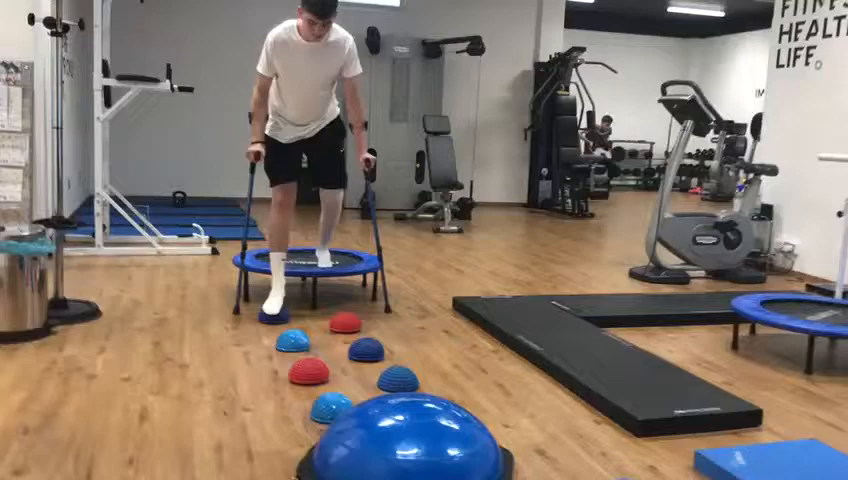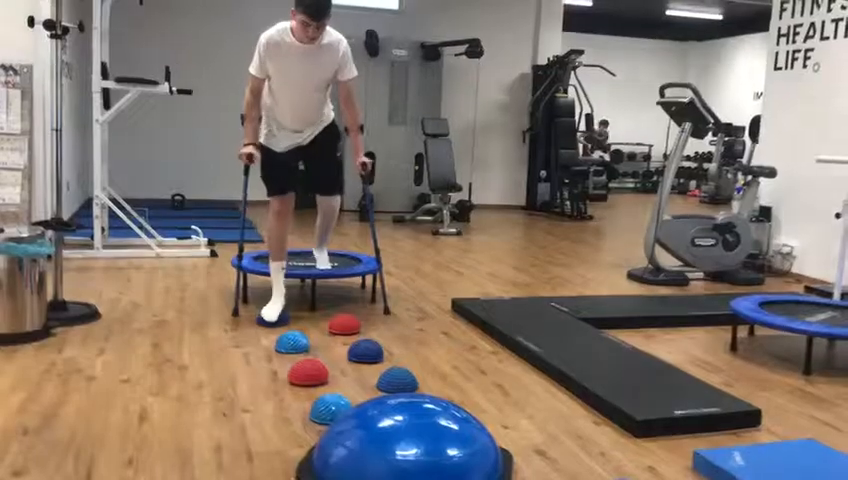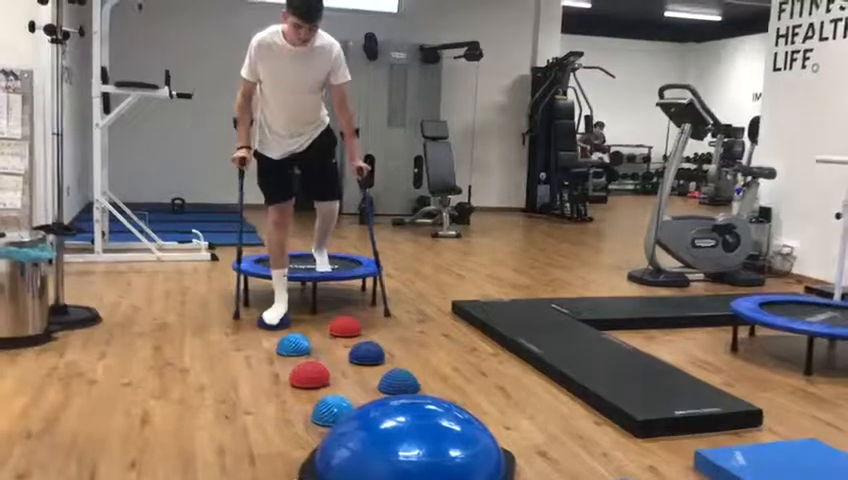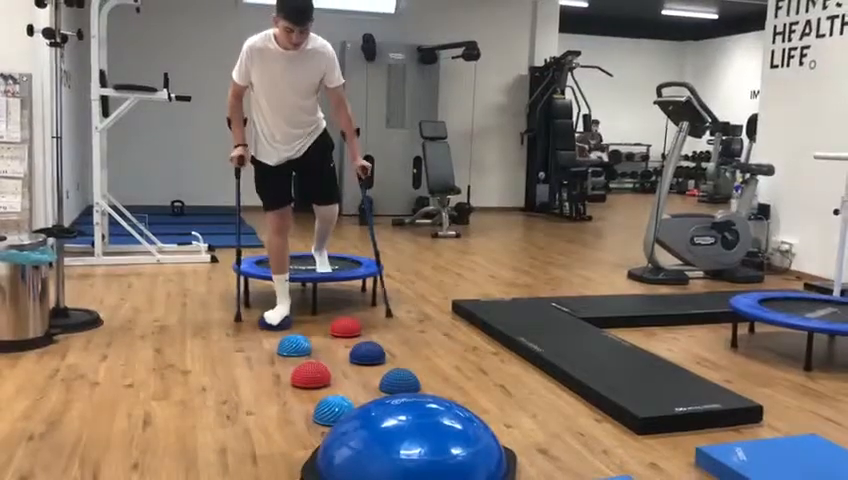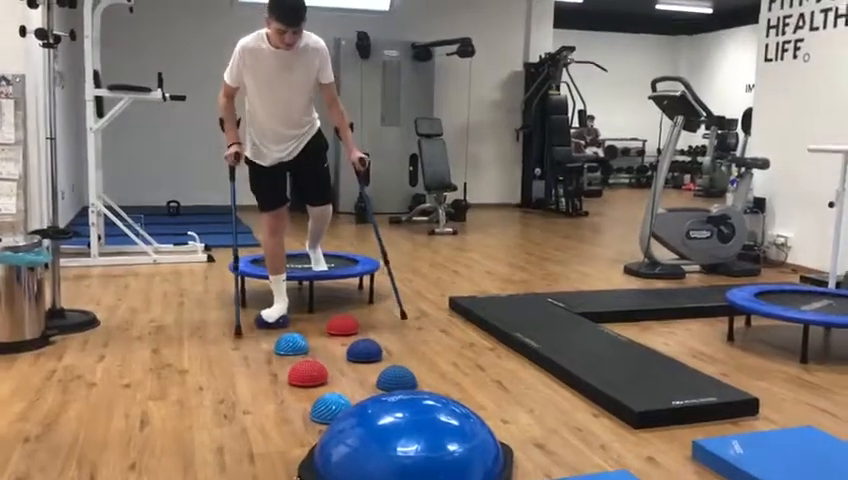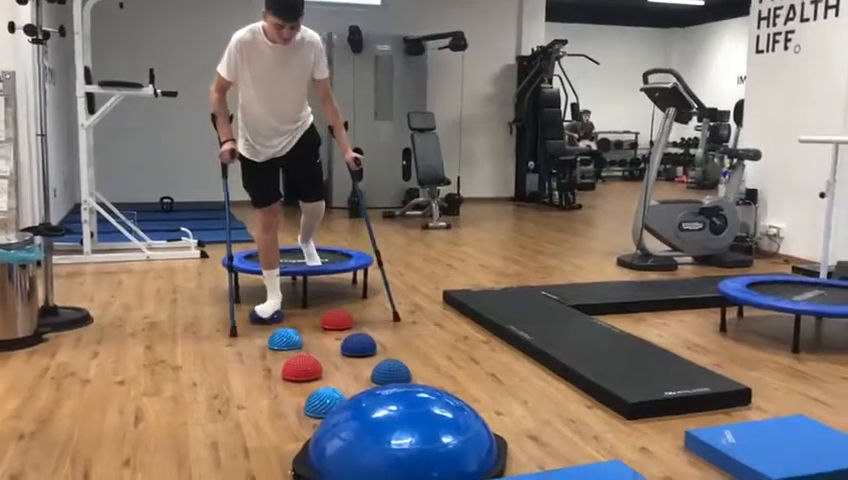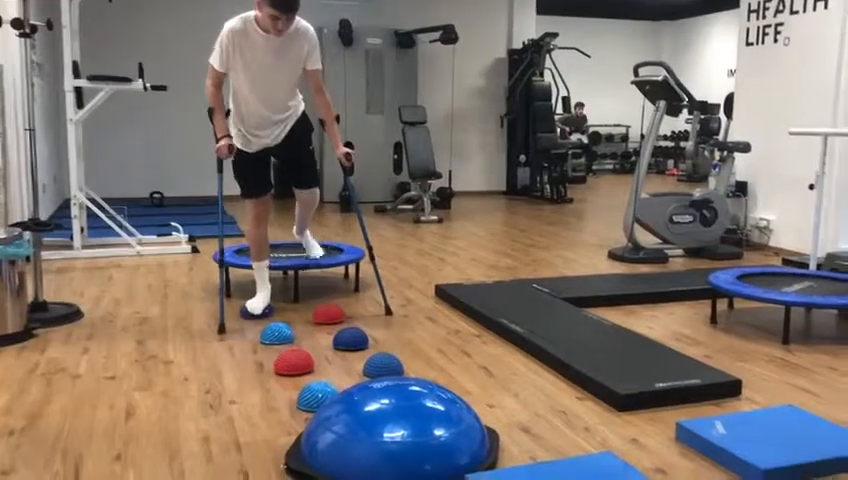
dt=0.2s
person 1, frame 1
left shoulder: (344, 43)
right shoulder: (278, 38)
left elbow: (353, 97)
right elbow: (261, 92)
left wrist: (362, 148)
right wrist: (257, 139)
left hip: (325, 125)
right hip: (282, 128)
left knee: (333, 196)
right knee: (282, 199)
left ankle: (323, 248)
right ankle: (278, 286)
person 1, frame 2
left shoulder: (338, 46)
right shoulder: (270, 41)
left elbow: (347, 100)
right elbow: (254, 93)
left wrist: (358, 151)
right wrist: (250, 141)
left hip: (320, 131)
right hip: (277, 135)
left knee: (330, 201)
right knee: (280, 207)
left ankle: (320, 249)
right ankle: (278, 293)
person 1, frame 3
left shoulder: (330, 49)
right shoulder: (262, 44)
left elbow: (342, 104)
right elbow: (245, 96)
left wrist: (354, 155)
right wrist: (243, 144)
left hip: (316, 136)
right hip: (272, 143)
left knee: (329, 205)
right knee: (279, 215)
left ankle: (320, 250)
right ankle: (280, 299)
person 1, frame 4
left shoulder: (323, 52)
right shoulder: (254, 48)
left elbow: (340, 105)
right elbow: (235, 96)
left wrist: (356, 154)
right wrist: (239, 143)
left hip: (313, 140)
right hip: (268, 148)
left knee: (329, 209)
right knee: (278, 221)
left ankle: (319, 250)
right ankle: (283, 302)
person 1, frame 5
left shoulder: (317, 48)
right shoulder: (247, 49)
left elbow: (332, 101)
right elbow: (226, 97)
left wrist: (351, 148)
right wrist: (233, 141)
left hip: (307, 140)
right hip: (262, 149)
left knee: (323, 208)
right knee: (273, 221)
left ankle: (313, 247)
right ankle: (280, 301)
person 1, frame 6
left shoulder: (312, 43)
right shoulder: (242, 42)
left elbow: (326, 98)
right elbow: (218, 91)
left wrist: (346, 148)
right wrist: (227, 138)
left hip: (300, 134)
right hip: (255, 144)
left knee: (315, 205)
right knee: (267, 217)
left ankle: (305, 241)
right ankle: (274, 295)
person 1, frame 7
left shoulder: (305, 34)
right shoulder: (234, 31)
left elbow: (318, 91)
right elbow: (214, 84)
left wrist: (337, 142)
right wrist: (223, 133)
left hip: (291, 123)
right hip: (247, 133)
left knee: (310, 192)
right knee: (258, 208)
left ankle: (301, 232)
right ankle: (263, 288)
